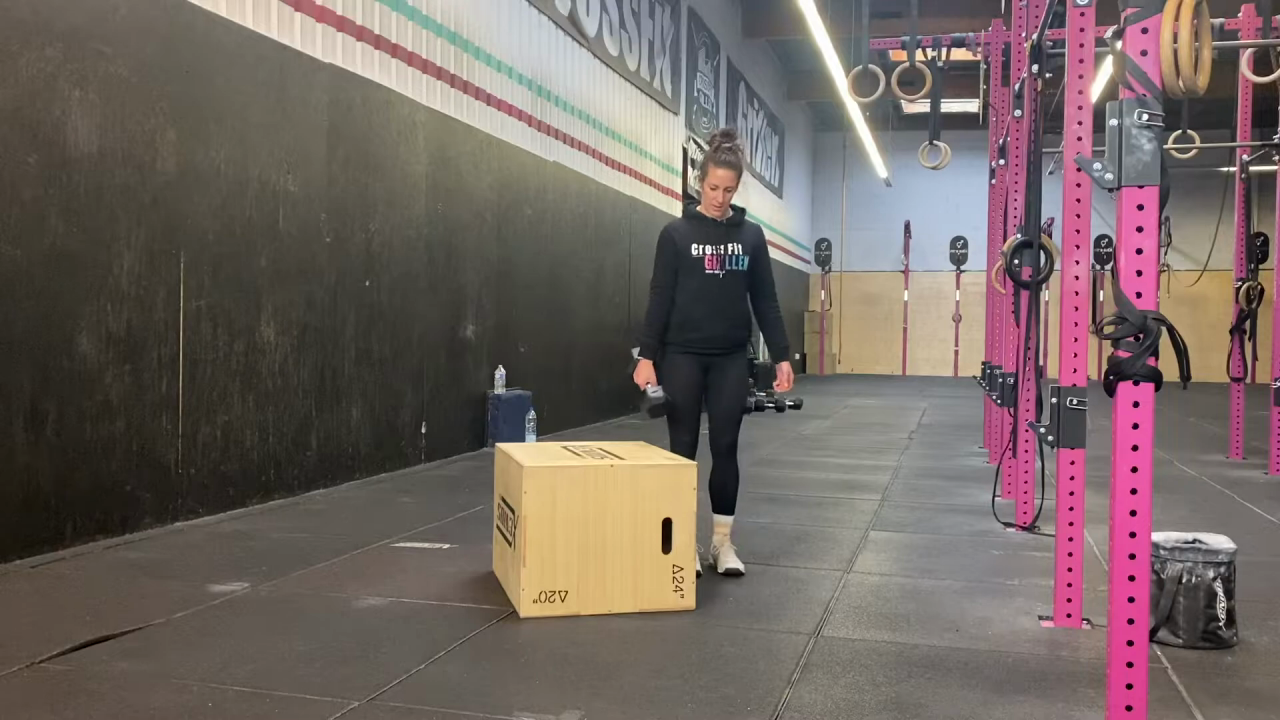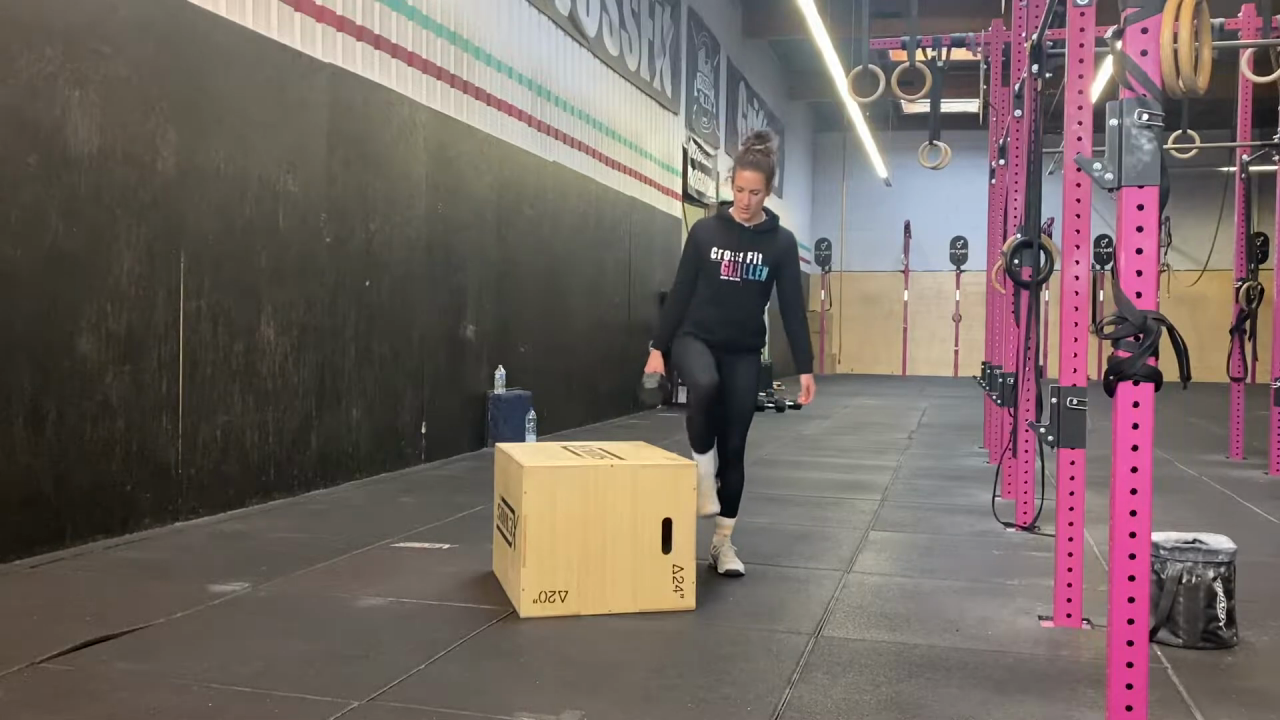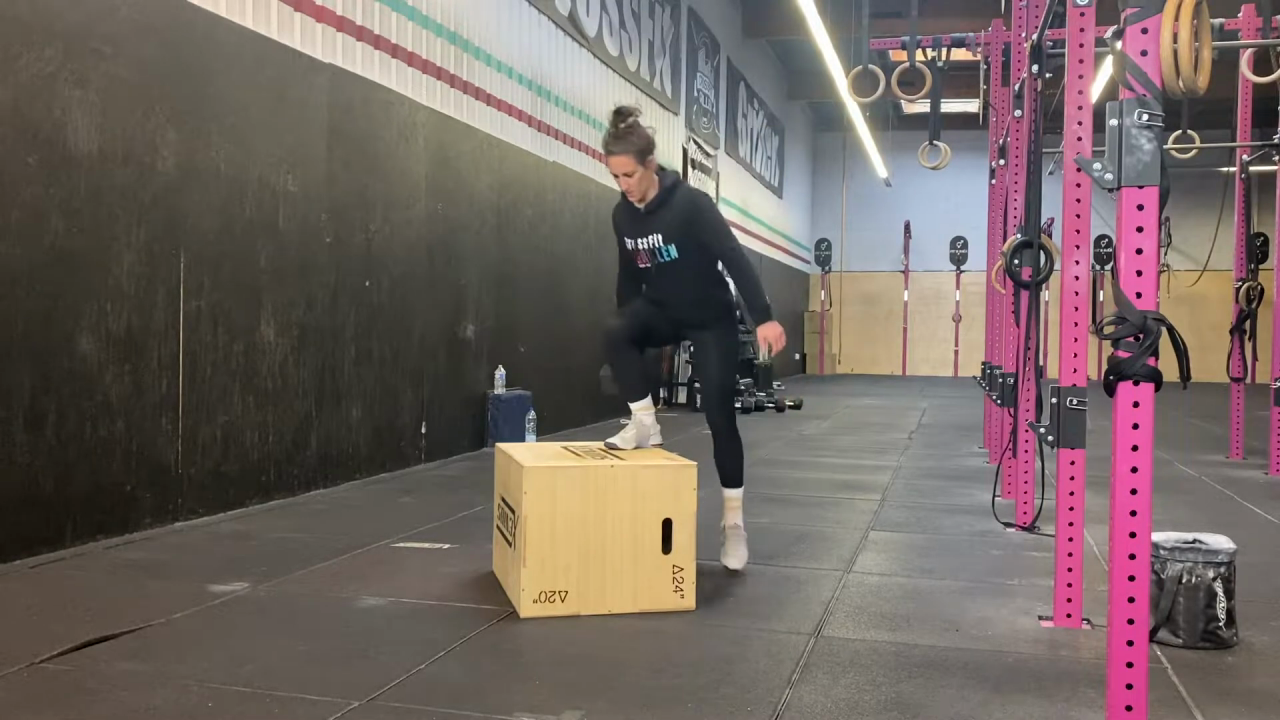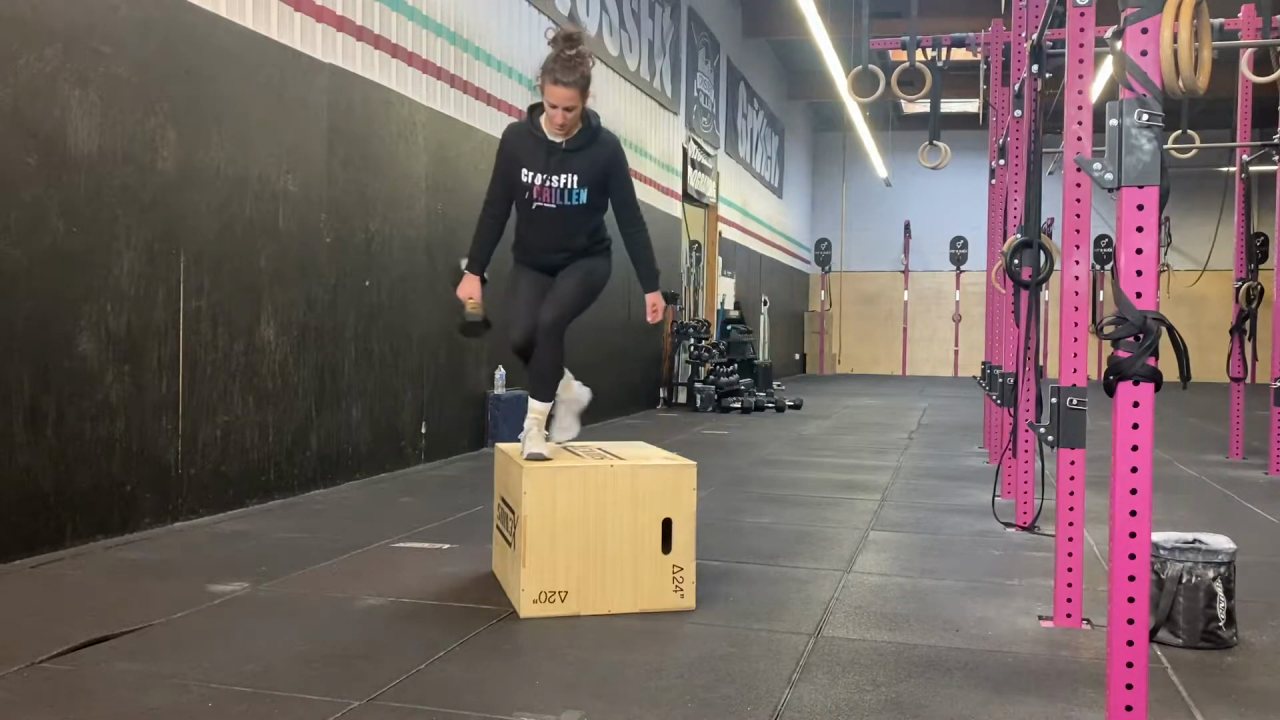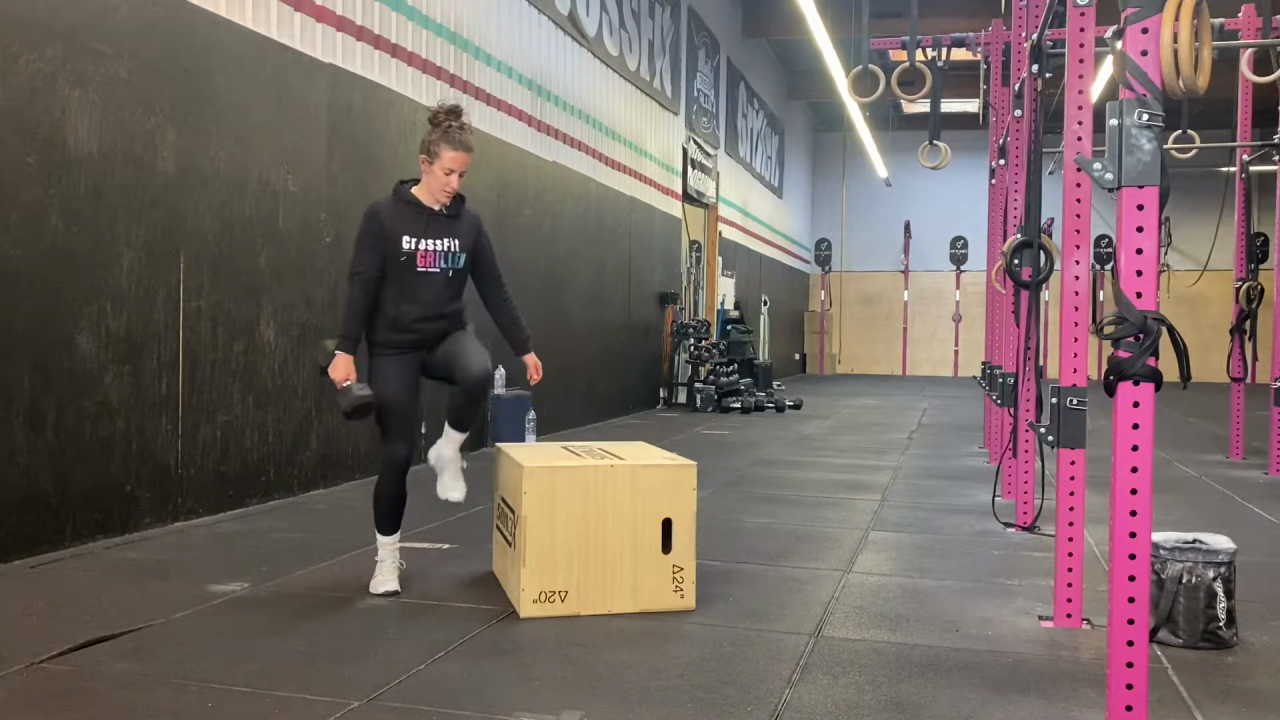
dt=1s
person 1, frame 1
left shoulder: (751, 234)
right shoulder: (676, 232)
left elbow: (765, 300)
right elbow: (659, 298)
left wrist: (782, 355)
right wrist: (647, 356)
left hip: (731, 357)
right hip: (682, 355)
left knee: (726, 447)
right knee: (684, 446)
left ankle: (723, 541)
person 1, frame 2
left shoulder: (781, 241)
right shoulder: (705, 230)
left elbow: (792, 308)
right elbow: (680, 292)
left wrist: (805, 367)
right wrist: (659, 347)
left hip: (743, 355)
right hip: (695, 339)
left knee: (733, 449)
right knee: (706, 386)
left ankle: (723, 541)
right ankle: (704, 474)
person 1, frame 3
left shoulder: (690, 202)
right shoulder: (623, 214)
left elbow: (735, 260)
right elbow: (628, 275)
left wrist: (764, 319)
right wrist: (627, 337)
left hip: (711, 319)
right hip: (661, 313)
left knee: (719, 418)
right knee: (616, 332)
left ankle: (732, 520)
right ankle: (644, 421)
person 1, frame 4
left shoulder: (604, 147)
right shoulder: (517, 138)
left elbow: (629, 218)
right elbow: (496, 207)
left wrist: (651, 285)
right wrist: (473, 271)
left hip: (586, 259)
right hip: (532, 262)
left knee: (550, 323)
right knee: (521, 337)
left ankle: (535, 426)
right ankle: (569, 391)
person 1, frame 5
left shoulder: (468, 222)
right shoulder: (383, 216)
left elbow: (494, 290)
right elbow: (361, 287)
left wrist: (524, 347)
right wrist: (345, 351)
left hip: (446, 339)
right hip: (393, 348)
left knee: (478, 372)
right knee: (396, 454)
left ankle: (449, 450)
right ankle: (387, 558)
